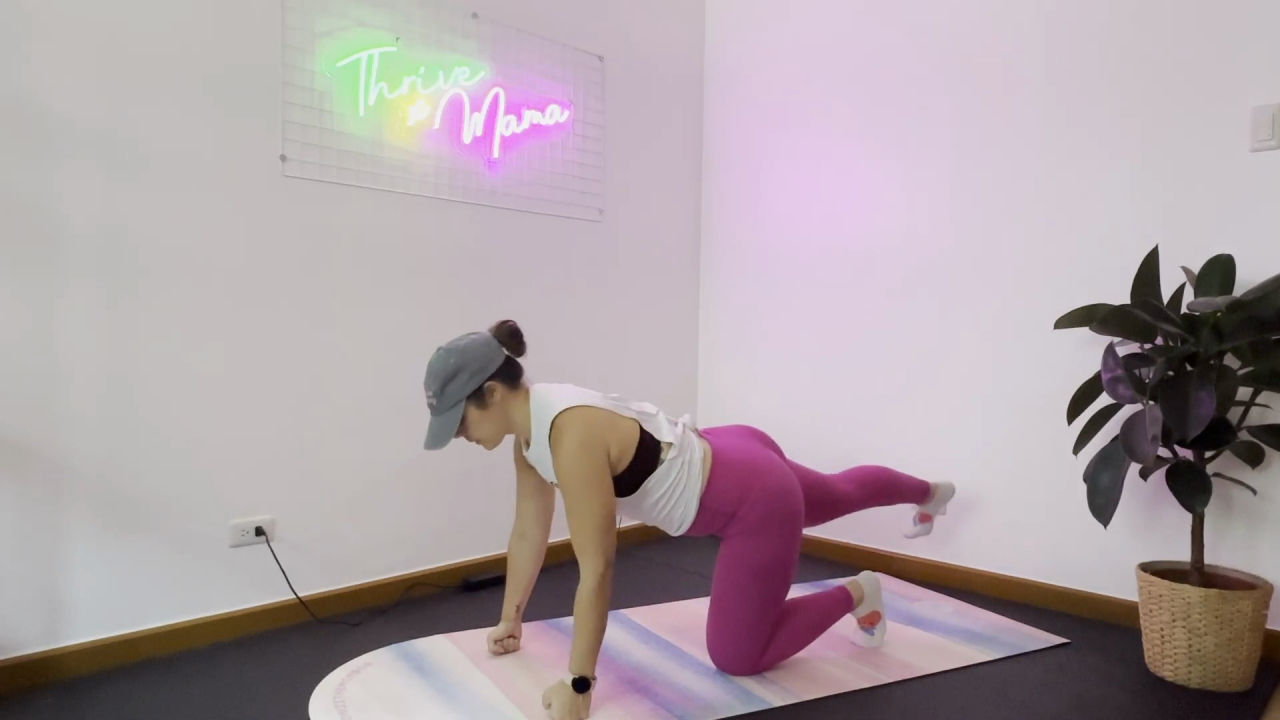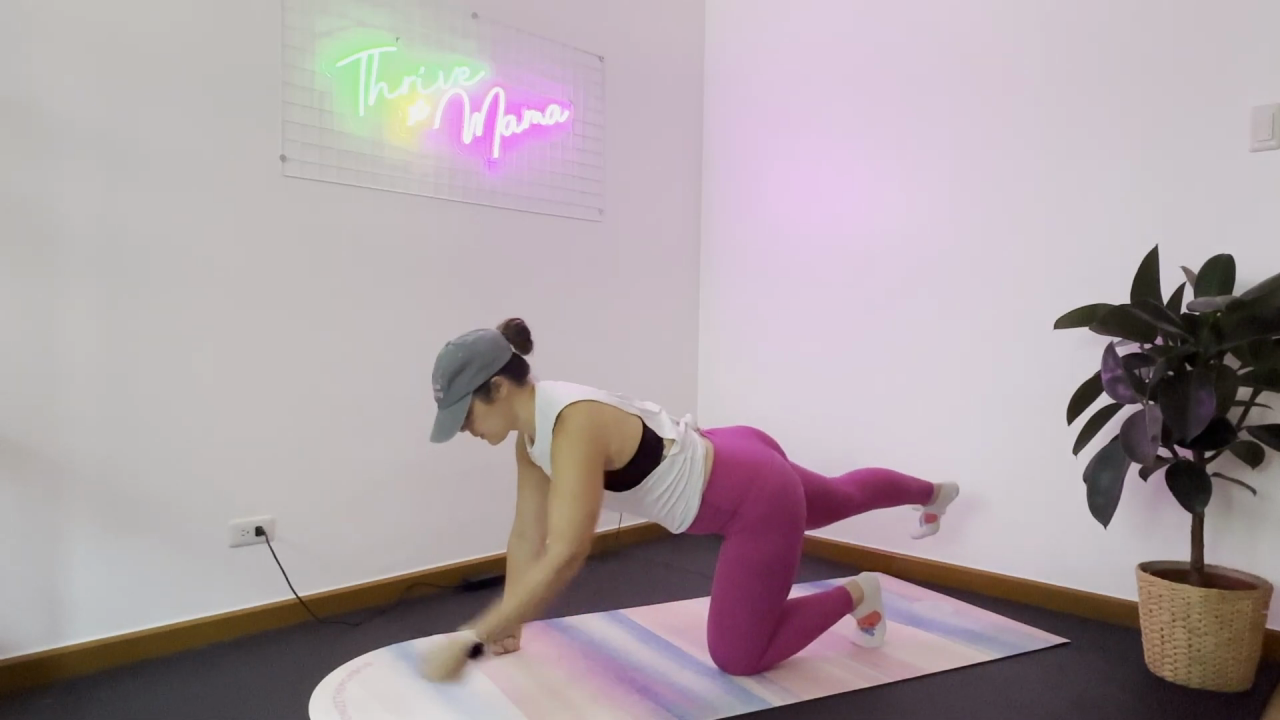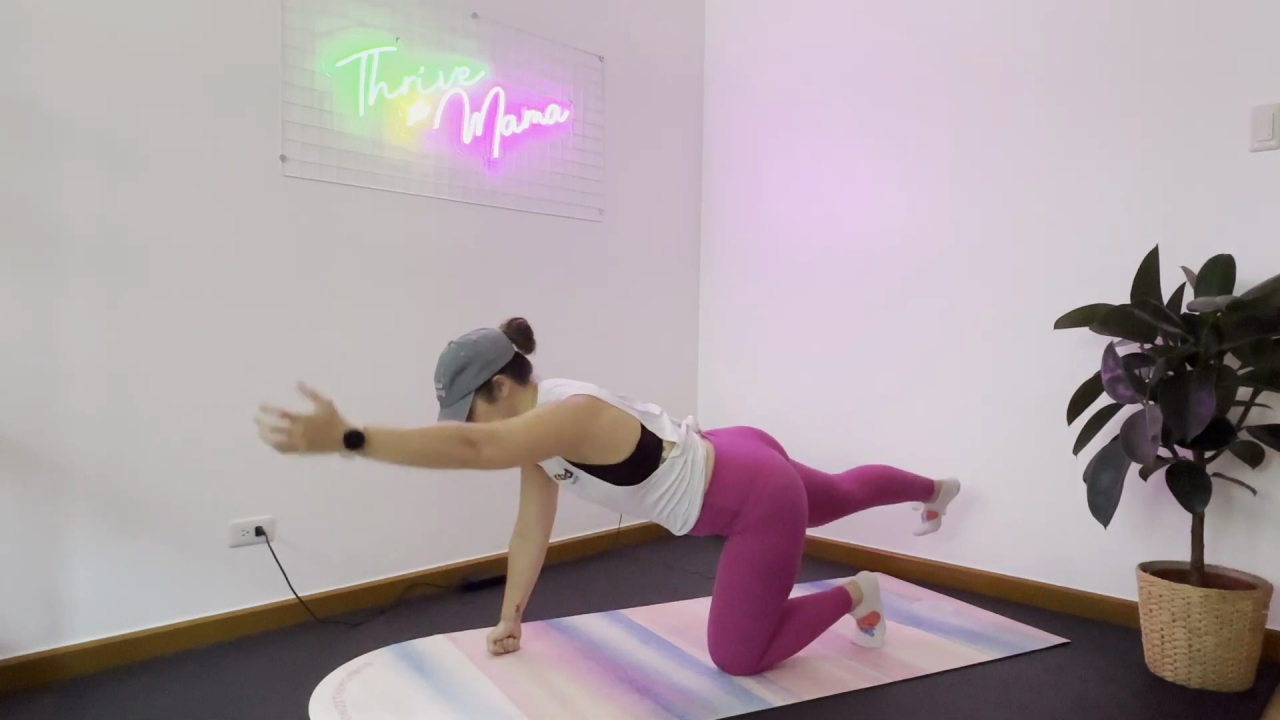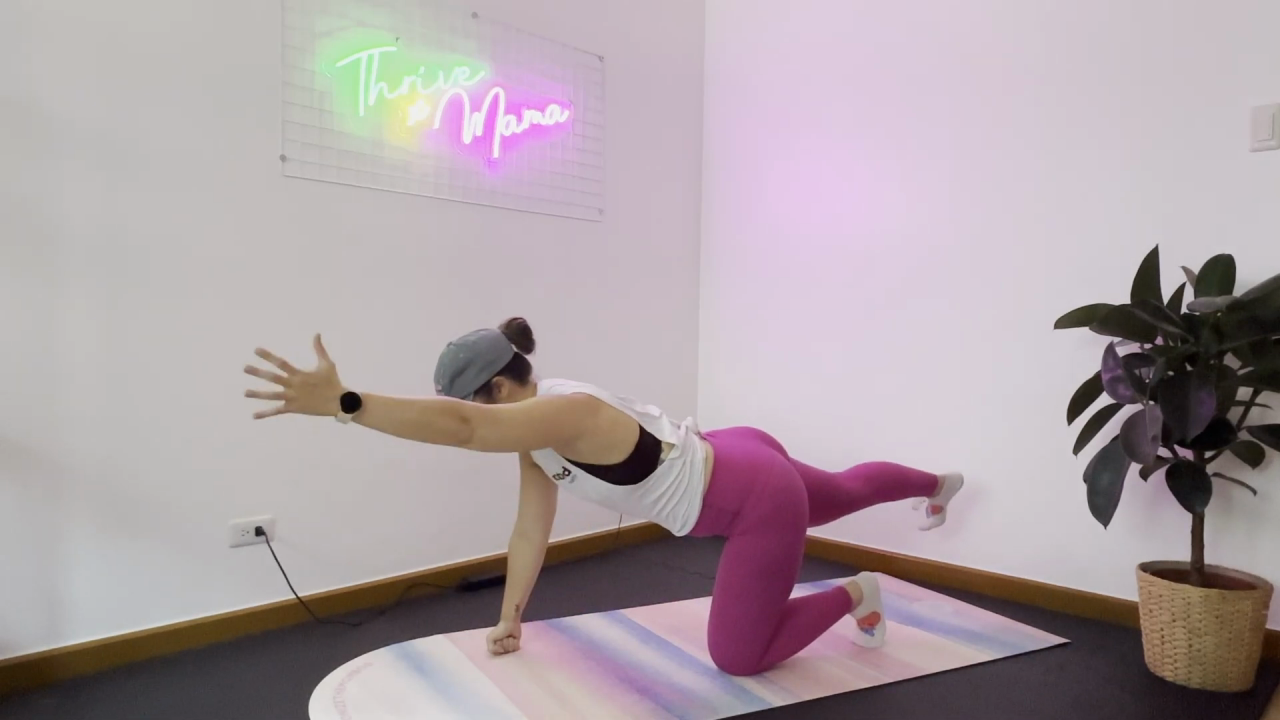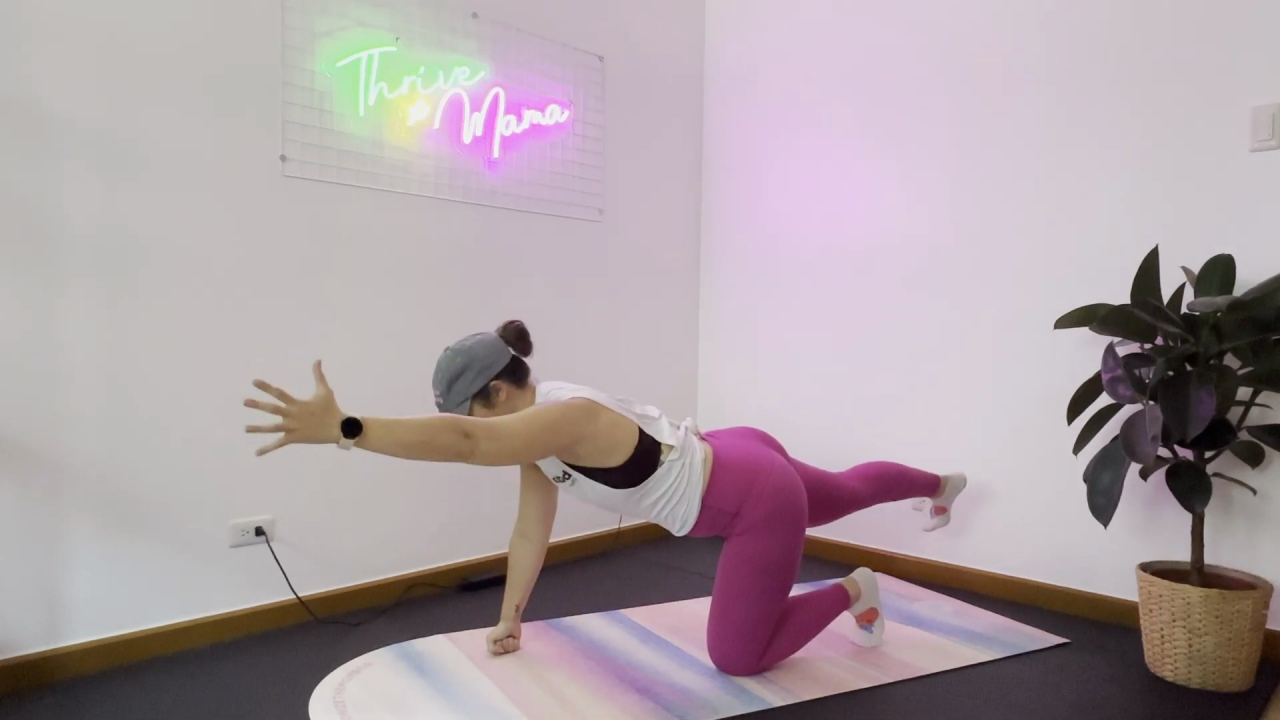
dt=0.3s
person 1, frame 1
left shoulder: (571, 435)
right shoulder: (529, 426)
left elbow: (597, 568)
right elbow: (528, 532)
right wrist: (509, 619)
left hip: (755, 501)
right hip: (731, 457)
left knee: (736, 656)
right knee: (839, 494)
left ankle: (855, 594)
right ankle: (930, 493)
person 1, frame 2
left shoulder: (571, 424)
right shoulder: (531, 430)
left elbow: (563, 558)
right elbow: (527, 528)
left wrist: (472, 643)
right wrist: (508, 622)
left hip: (759, 497)
right hip: (734, 459)
left knee: (736, 655)
right knee: (842, 497)
left ankle: (857, 595)
right ankle: (930, 496)
person 1, frame 3
left shoulder: (569, 417)
right shoulder: (540, 423)
left elbow: (470, 450)
right elbow: (531, 531)
left wrist: (346, 438)
right wrist: (510, 619)
left hip: (760, 499)
right hip: (731, 461)
left knee: (737, 656)
right knee: (839, 496)
left ankle: (853, 595)
right ankle: (933, 491)
person 1, frame 4
left shoulder: (567, 415)
right shoulder: (542, 428)
left elbow: (464, 428)
right elbow: (531, 528)
left wrist: (342, 402)
right wrist: (510, 618)
left hip: (758, 499)
right hip: (731, 462)
left knee: (737, 656)
right knee: (840, 492)
left ankle: (853, 595)
right ankle: (936, 485)
person 1, frame 5
left shoulder: (567, 420)
right shoulder: (542, 428)
left elbow: (463, 442)
right elbow: (531, 530)
left wrist: (341, 428)
right wrist: (510, 617)
left hip: (758, 499)
right hip: (733, 460)
left knee: (736, 657)
right knee: (844, 491)
left ankle: (851, 592)
right ankle: (939, 485)
